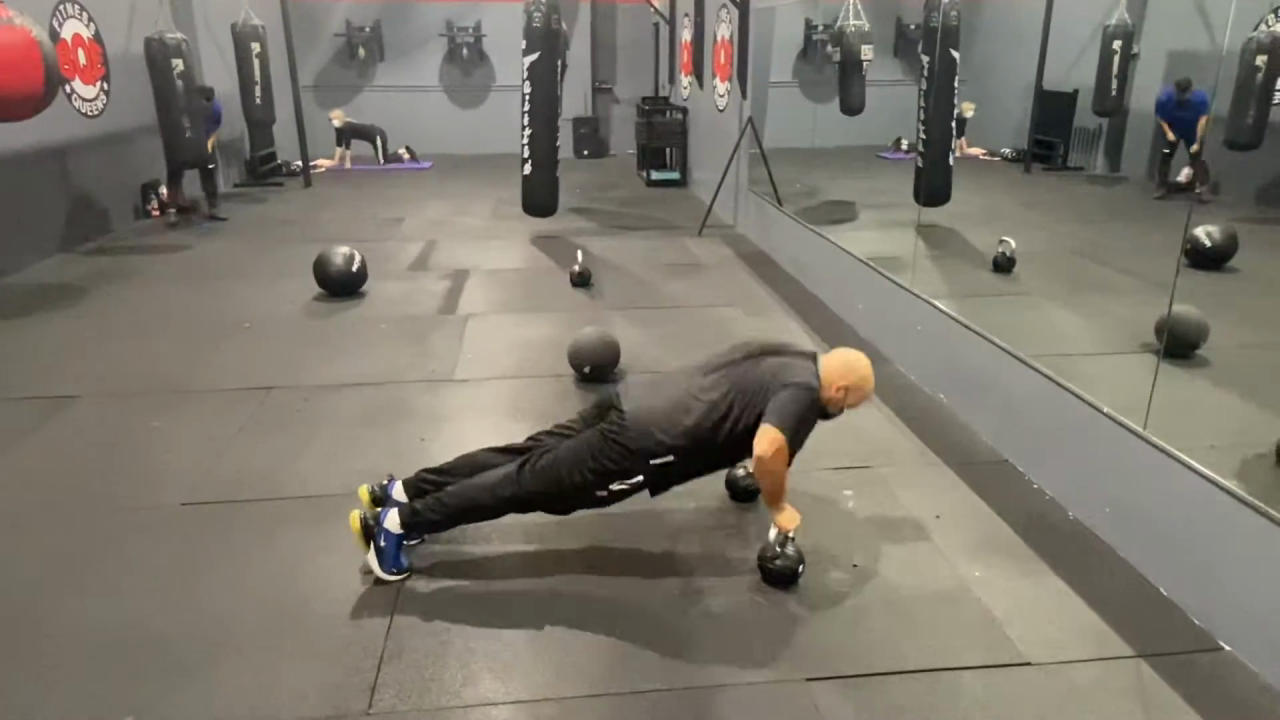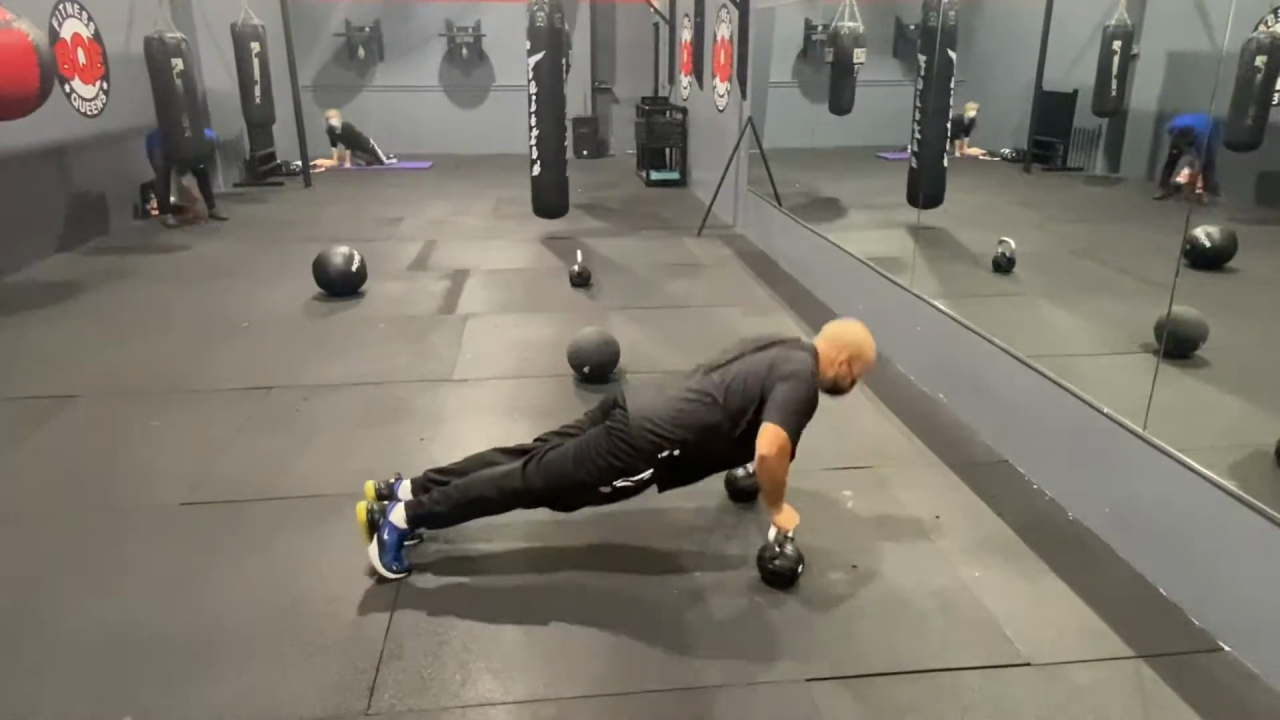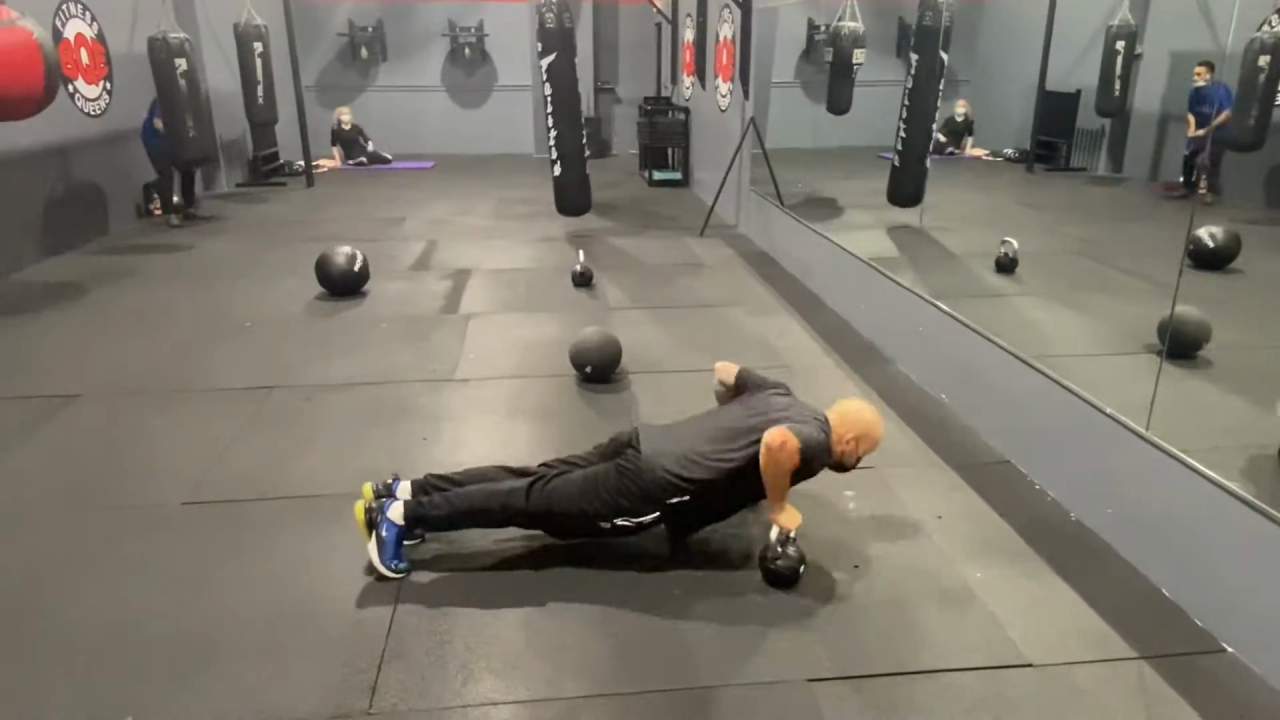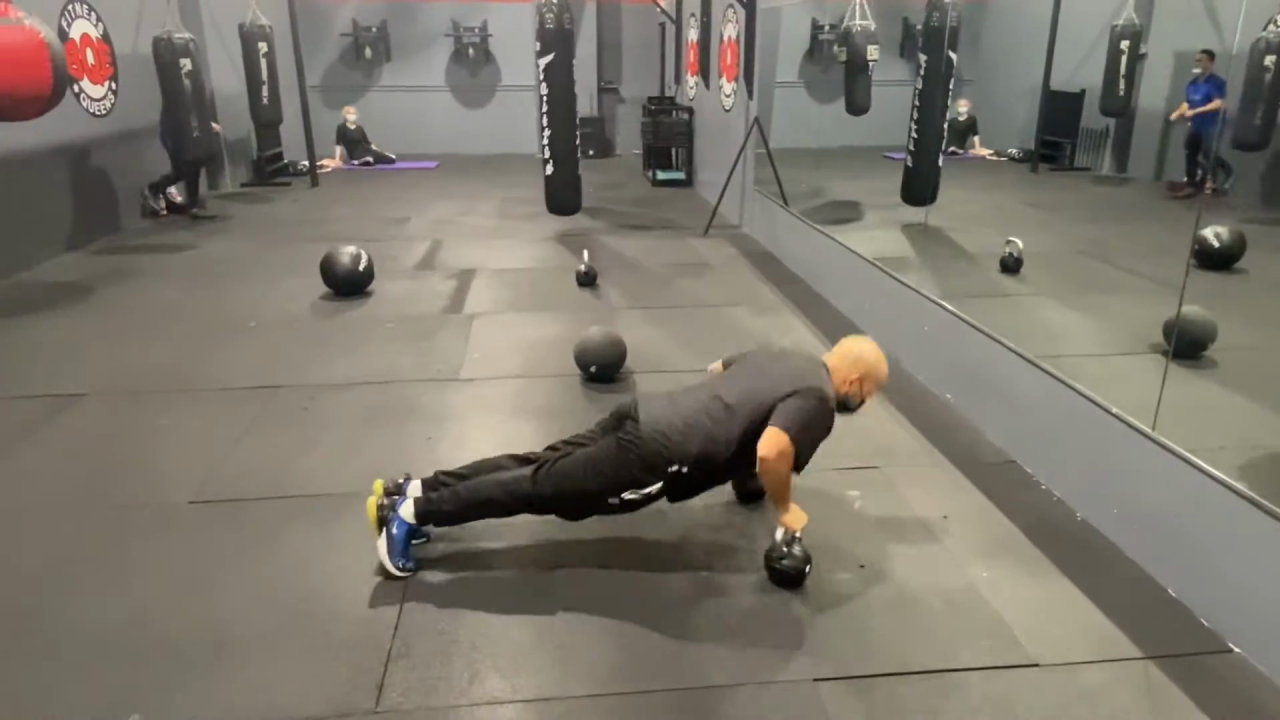
dt=0.7s
person 1, frame 1
left shoulder: (786, 357)
right shoulder: (802, 394)
right elbow: (768, 451)
left wrist: (728, 428)
right wrist: (778, 509)
left hip: (631, 402)
right hip: (639, 446)
left knee: (525, 459)
right knee: (528, 485)
left ankle: (397, 491)
right ankle: (393, 523)
person 1, frame 2
left shoulder: (785, 349)
right shoulder: (803, 381)
right elbow: (770, 448)
left wrist: (729, 421)
right wrist: (777, 509)
left hip: (635, 404)
right hip: (643, 443)
left knee: (526, 464)
right knee: (532, 483)
left ankle: (404, 490)
right ankle: (404, 516)
person 1, frame 3
left shoulder: (785, 400)
right shoulder: (813, 440)
left elbow: (725, 369)
right elbow: (777, 445)
right wrist: (778, 507)
left hip: (644, 445)
right hip: (649, 486)
left knee: (533, 483)
right knee: (535, 504)
left ankle: (402, 492)
right ankle: (403, 512)
person 1, frame 4
left shoulder: (789, 360)
right shoulder: (816, 400)
right elbow: (772, 452)
right wrist: (785, 509)
left hip: (646, 416)
right hip: (655, 457)
left knee: (535, 469)
right knee: (541, 489)
left ankle: (414, 491)
right ankle: (413, 512)
